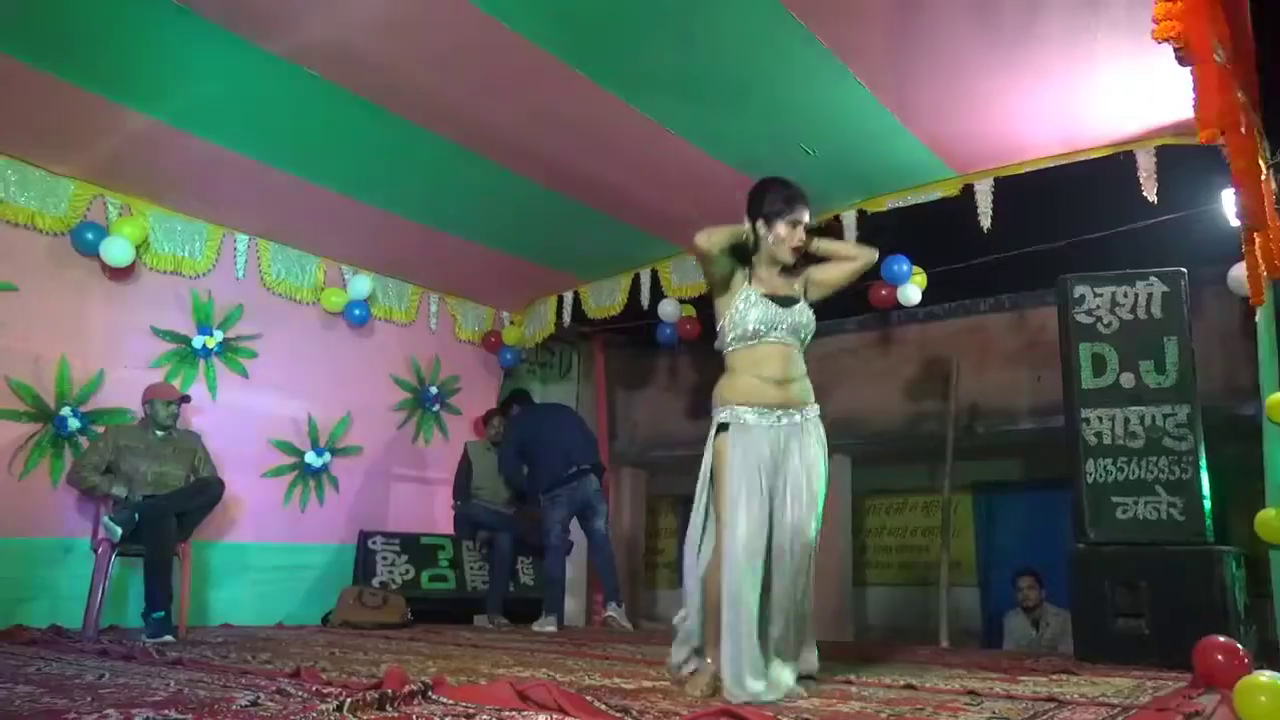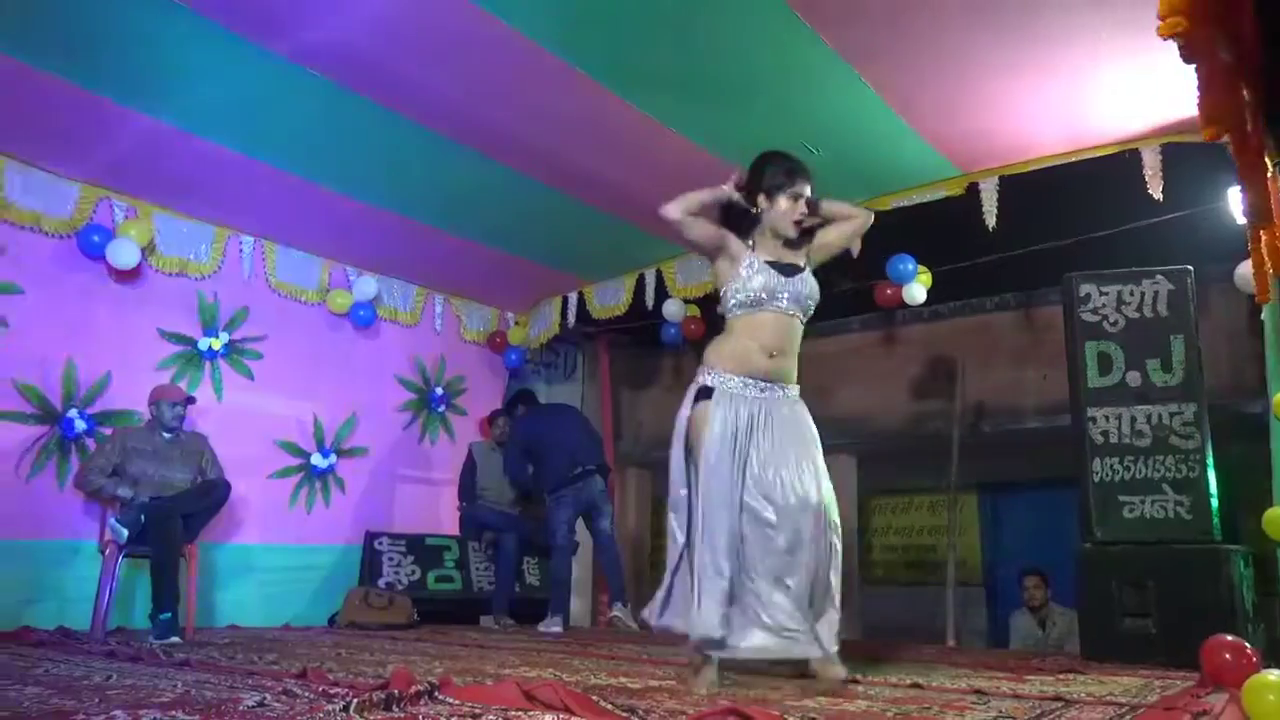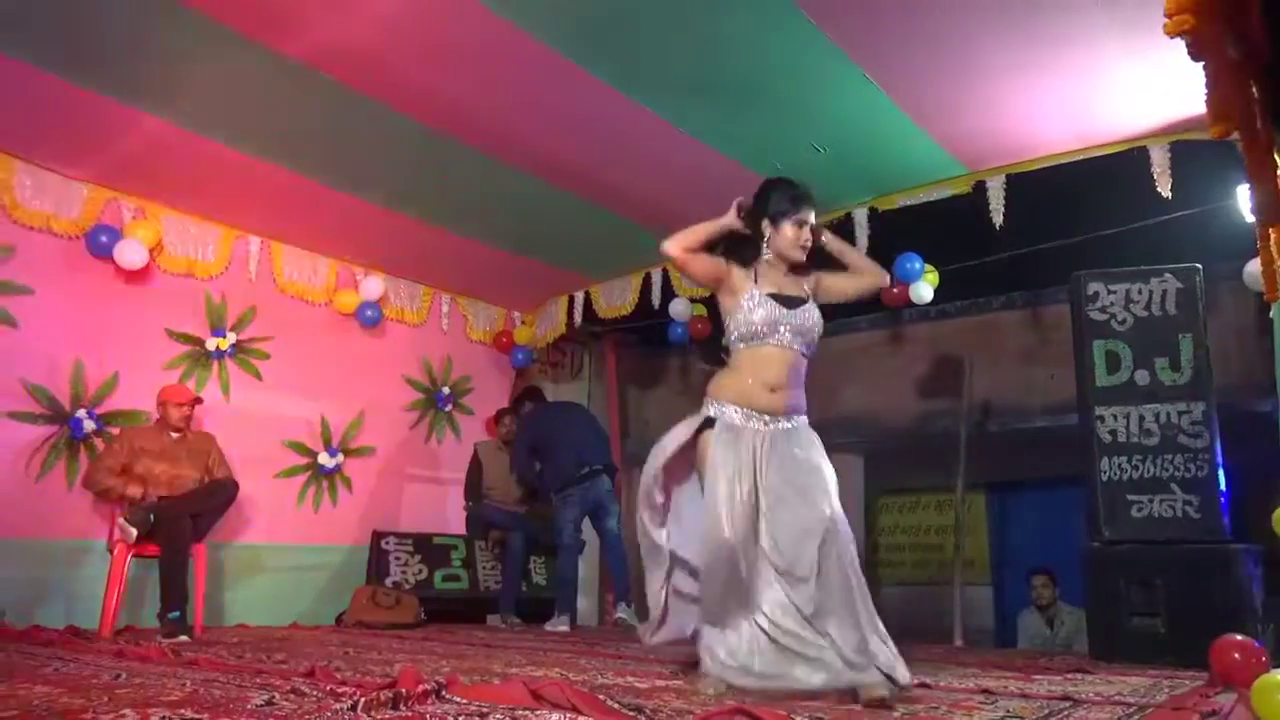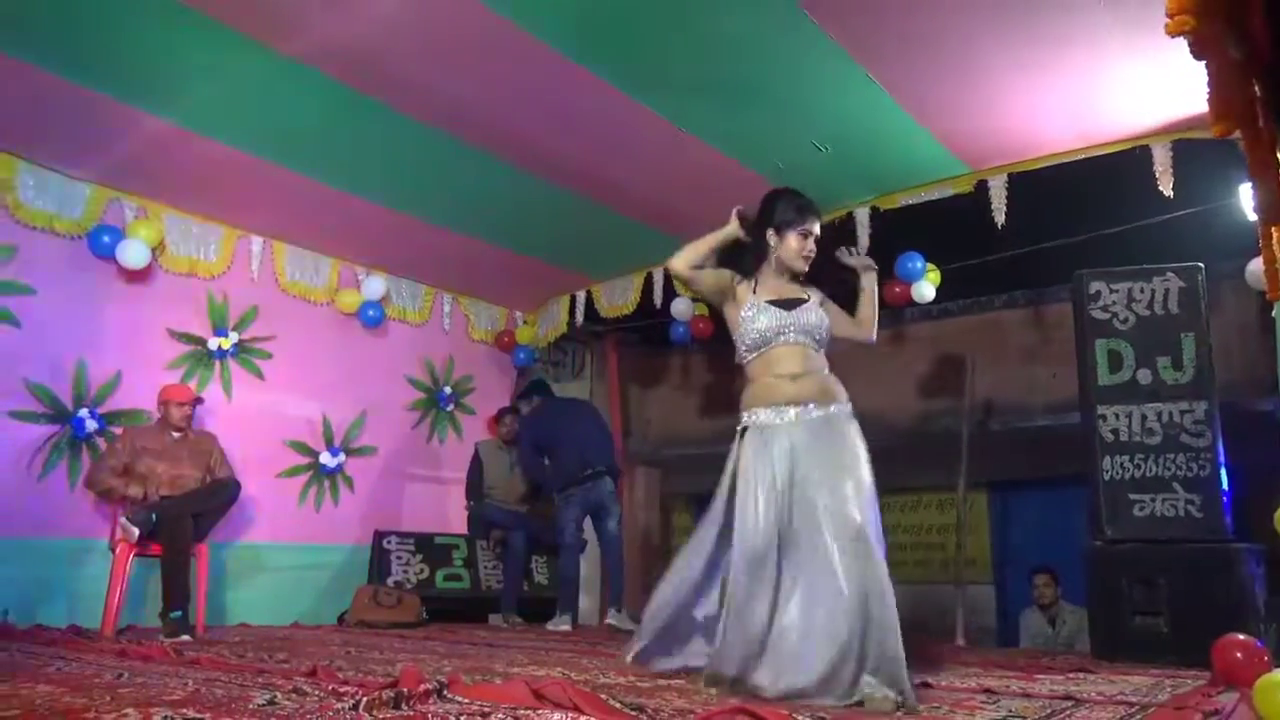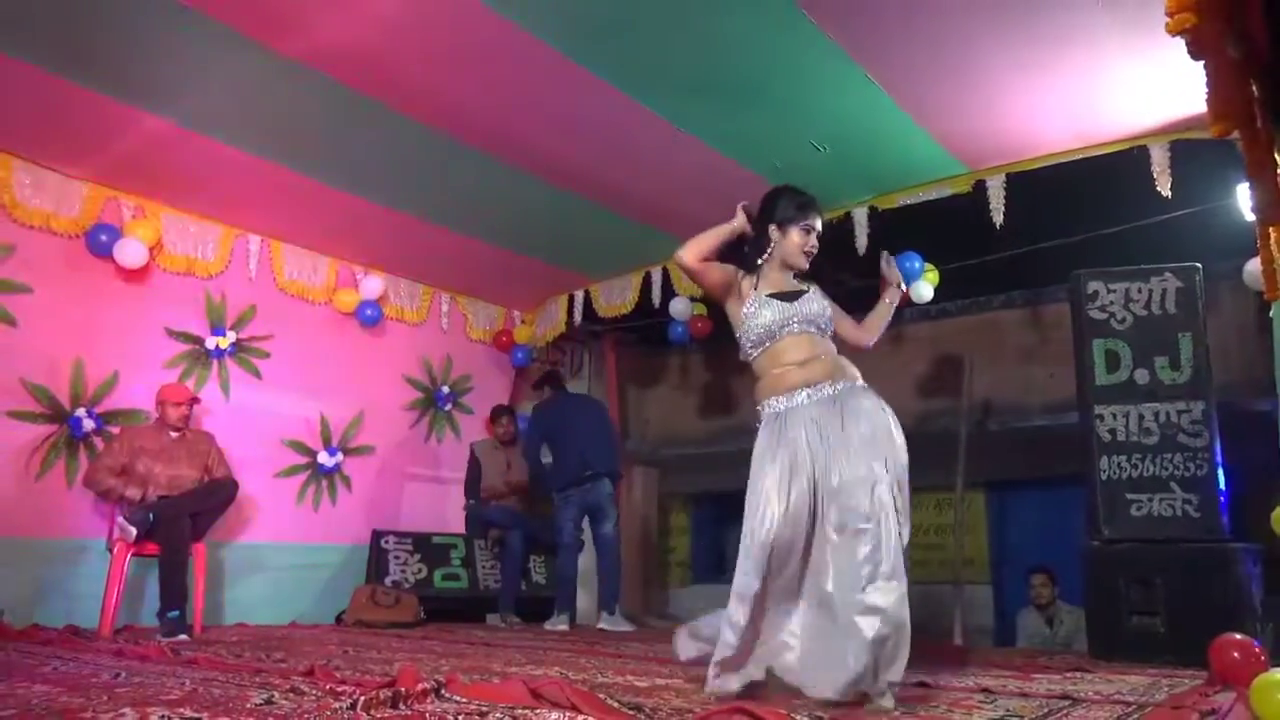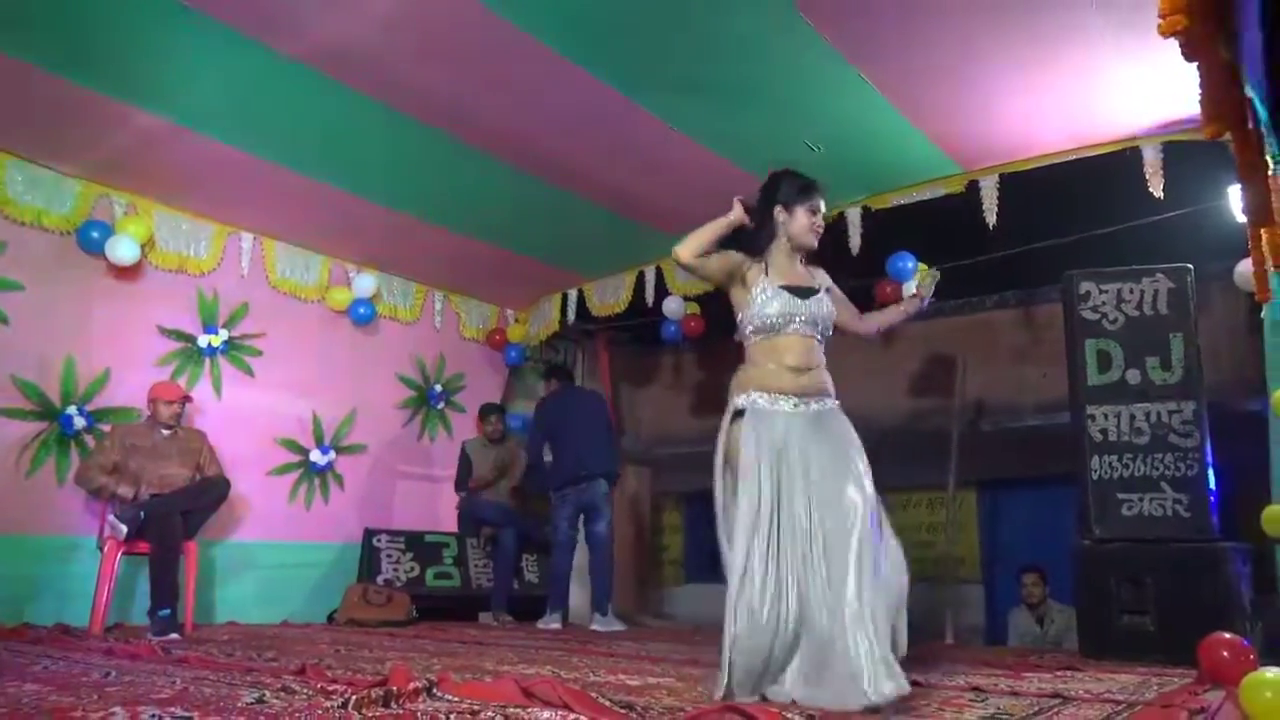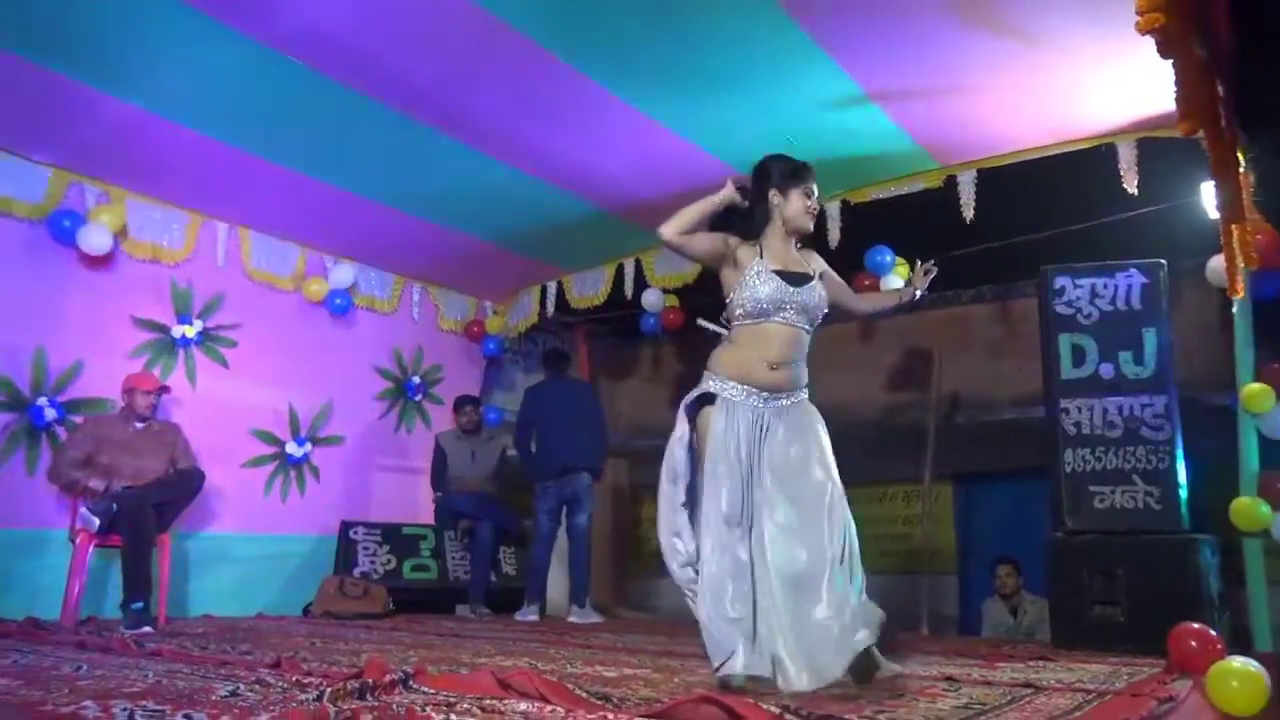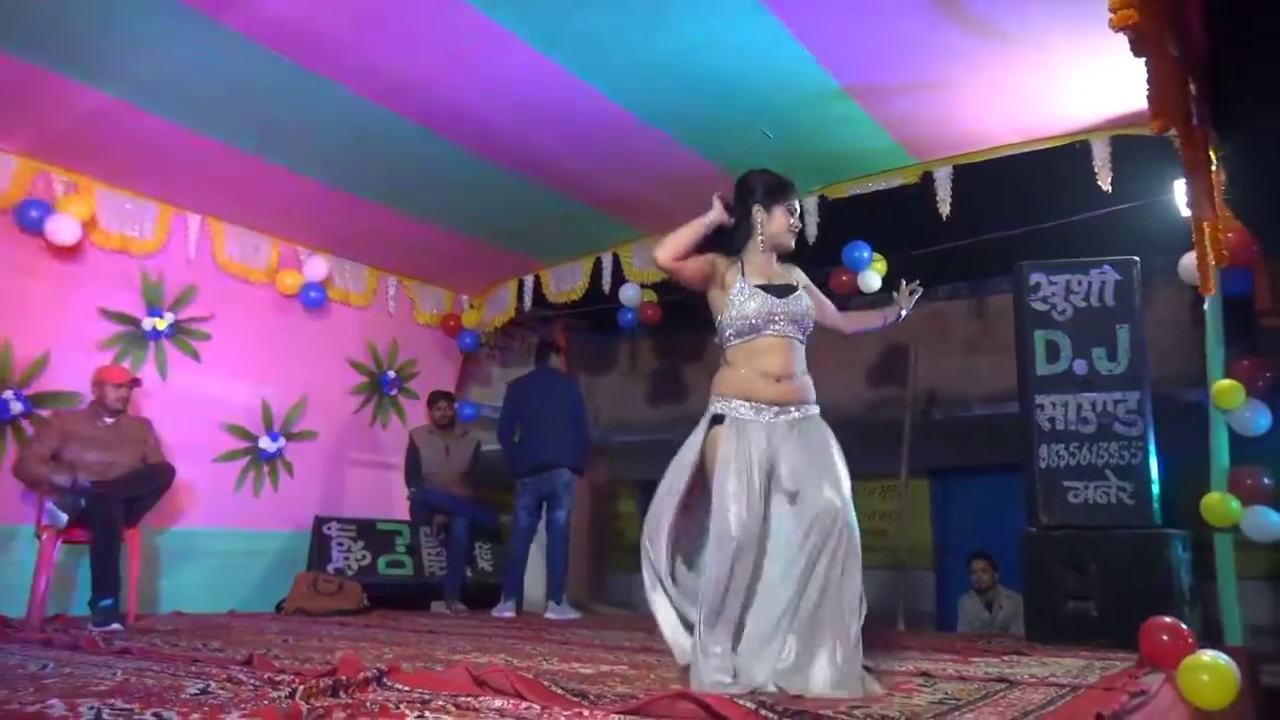
dt=0.2s
person 1, frame 1
left shoulder: (804, 284)
right shoulder: (730, 280)
left elbow: (867, 256)
right elbow: (704, 242)
left wrist: (810, 247)
right wrist: (743, 234)
left hip: (799, 427)
right hip: (741, 424)
left knee: (793, 545)
right knee: (737, 546)
left ankle: (778, 665)
right ankle: (709, 657)
person 1, frame 2
left shoulder: (805, 254)
right shoulder: (729, 247)
left elbow: (861, 218)
right elbow: (671, 212)
left wrist: (813, 210)
right wrist: (726, 194)
left hip: (781, 402)
right hip: (724, 393)
left knee: (810, 510)
right knee: (718, 512)
left ankle: (808, 639)
right ankle: (709, 642)
person 1, frame 3
left shoulder: (811, 284)
right shoulder: (734, 276)
left elbow: (877, 278)
right elbow: (673, 249)
left wrist: (828, 242)
right wrist: (729, 223)
left hip: (790, 432)
right hip: (732, 424)
left knee: (823, 531)
right knee: (728, 538)
left ankle: (859, 667)
right ankle: (721, 654)
person 1, frame 4
left shoulder: (813, 296)
right shoulder: (736, 288)
left elbow: (865, 332)
right elbow: (679, 266)
left wrist: (865, 273)
right wrist: (731, 232)
left hip: (829, 424)
right hip: (766, 431)
left knee: (851, 541)
right knee: (754, 545)
left ankle: (867, 675)
right ankle: (733, 659)
person 1, frame 5
left shoulder: (812, 291)
right shoulder: (738, 285)
left elbow: (865, 336)
right elbow: (687, 258)
left wrist: (894, 288)
right wrist: (737, 227)
left hip: (849, 408)
right hip: (787, 421)
left knee: (866, 529)
right knee: (774, 533)
left ankle: (868, 671)
right ankle: (741, 656)
person 1, frame 6
left shoulder: (818, 278)
right shoulder: (743, 269)
left elbow: (863, 324)
right elbow: (685, 255)
left wrist: (914, 302)
right wrist: (735, 219)
left hip: (819, 417)
right hip: (761, 416)
left knee: (849, 532)
right knee: (764, 540)
left ankle: (862, 670)
right ankle: (750, 673)
person 1, frame 7
left shoulder: (812, 263)
right shoulder: (735, 251)
left elbow: (857, 303)
right elbow: (670, 234)
left wrist: (908, 292)
right wrist: (723, 198)
left hip: (790, 409)
right hip: (730, 402)
left knee: (817, 512)
right knee: (730, 521)
left ankle: (843, 641)
right ankle: (741, 654)
person 1, frame 8
left shoulder: (795, 277)
right shoulder: (721, 270)
left elbow: (843, 322)
right elbow: (664, 258)
left wrist: (895, 311)
right wrist: (714, 217)
left hip: (799, 421)
right hip: (738, 420)
left knee: (830, 525)
right knee: (734, 536)
left ankle: (832, 662)
right ankle: (720, 663)
person 2, frame 1
left shoulder: (191, 441)
right shoulder: (118, 436)
left elbow: (210, 486)
right elbow: (78, 474)
right wrist: (123, 491)
left hip: (175, 518)
right hip: (136, 522)
left knee: (215, 486)
right knee: (161, 521)
left ankle: (129, 517)
right ankle: (157, 619)
person 2, frame 2
left shoulder: (198, 443)
right shoulder: (125, 438)
left elbow: (218, 488)
right elbow: (86, 477)
right wrist: (128, 493)
left hip: (180, 520)
right hip: (142, 524)
left knee: (221, 487)
right knee: (168, 523)
left ankle: (134, 519)
right ankle: (164, 620)
person 2, frame 3
left shoulder: (206, 442)
right shoulder: (132, 437)
left elbow: (226, 485)
right elbow: (94, 478)
right wrist: (138, 492)
left hip: (189, 520)
right hip: (150, 522)
left knee: (228, 488)
right knee: (177, 524)
left ankle: (143, 519)
right ankle: (173, 619)
person 2, frame 4
left shoulder: (207, 442)
right shoulder: (134, 437)
left elbow: (227, 486)
right elbow: (96, 477)
right wrist: (139, 492)
left hip: (190, 519)
right hip: (153, 522)
left knee: (230, 487)
right knee: (178, 523)
left ankle: (146, 518)
right ankle: (175, 619)
person 2, frame 5
left shoulder: (205, 441)
right shoulder: (132, 437)
left elbow: (225, 485)
right elbow: (95, 477)
right wrist: (138, 493)
left hip: (188, 519)
right hip: (148, 520)
left knee: (229, 486)
right knee: (176, 524)
left ankle: (143, 518)
right ankle: (172, 618)
person 2, frame 6
left shoulder: (197, 439)
right shoulder: (124, 435)
left elbow: (217, 482)
right elbow: (86, 474)
right wrist: (130, 492)
left hip: (179, 517)
right hip: (139, 517)
left knee: (221, 485)
right knee: (168, 521)
left ankle: (134, 517)
right ankle: (163, 617)
person 2, frame 7
left shoulder: (171, 432)
right shoulder: (96, 427)
left elbow: (190, 477)
right elbow: (60, 469)
right wrist: (103, 485)
left hip: (151, 510)
right hip: (111, 510)
left knee: (195, 476)
right knee: (140, 514)
left ankle: (107, 509)
right ankle: (136, 610)
person 2, frame 8
left shoulder: (141, 427)
right shoulder: (64, 421)
left elbow: (159, 473)
right elbow: (25, 465)
right wrist: (70, 480)
left hip: (120, 505)
right hip: (82, 508)
left knee: (166, 471)
right knee: (107, 508)
left ankle: (76, 503)
right ankle: (105, 607)
person 3, frame 1
left shoulder: (517, 423)
right shoulder: (563, 410)
left elbow: (508, 467)
right elbow: (592, 439)
left wrist: (531, 488)
left hip: (555, 488)
right hip: (587, 479)
left knee: (555, 550)
right knee: (600, 542)
left ankle: (551, 616)
right ankle: (614, 604)
person 3, frame 2
left shoulder: (522, 424)
right shoulder: (568, 410)
left elbow: (514, 468)
right elbow: (597, 440)
left wrist: (537, 486)
left hip: (560, 488)
right hip: (592, 479)
left knee: (561, 550)
right knee: (606, 542)
left ankle: (557, 616)
right ankle: (619, 604)
person 3, frame 3
left shoulder: (529, 421)
right shoulder: (575, 409)
left elbow: (521, 466)
right elbow: (604, 439)
left wrist: (544, 486)
left hip: (567, 488)
right hip: (599, 479)
left knee: (567, 549)
right knee: (613, 541)
left ankle: (563, 615)
right ankle: (623, 605)
person 3, frame 4
left shoulder: (534, 418)
right shoulder: (584, 406)
left elbow: (528, 461)
right elbow: (608, 439)
left wrist: (548, 484)
left hip: (570, 487)
right hip: (602, 480)
left knee: (568, 549)
right knee: (611, 543)
left ankle: (565, 614)
right ankle: (616, 610)
person 3, frame 5
left shoulder: (543, 410)
right shoulder: (593, 404)
left elbow: (531, 452)
right elbow: (613, 442)
left wrist: (548, 481)
left hip: (569, 487)
right hip: (601, 482)
left knee: (567, 549)
right knee: (608, 546)
left ankle: (562, 614)
right ankle: (609, 613)
person 3, frame 6
left shoulder: (547, 405)
right shoulder: (596, 400)
left elbow: (534, 448)
right elbow: (613, 440)
left wrist: (548, 476)
right wrist: (609, 475)
left hip: (565, 484)
right hip: (598, 481)
left knee: (562, 547)
right knee: (600, 546)
left ankle: (555, 612)
right ankle: (601, 613)
person 3, frame 7
left shoulder: (534, 394)
right shoulder: (586, 390)
left elbow: (521, 438)
right elbow: (601, 433)
left wrist: (533, 469)
right wrist: (595, 467)
left hip: (549, 476)
right hip: (581, 473)
left knee: (542, 539)
right knee: (580, 538)
left ankle: (533, 605)
right ankle: (579, 606)
person 3, frame 8
left shoulder: (518, 387)
right shoulder: (569, 384)
left elbow: (504, 432)
right elbow: (583, 428)
left wrist: (518, 463)
right wrist: (579, 464)
left hip: (529, 471)
right hip: (562, 469)
left knee: (521, 535)
right knee: (558, 534)
left ankle: (509, 600)
right ankle: (556, 602)
person 4, frame 1
right shoulder: (472, 449)
right elbow: (460, 493)
left wrist: (489, 528)
left hip: (502, 522)
right hip: (473, 521)
left knee: (505, 539)
right knee: (466, 512)
left ankle: (494, 611)
person 4, frame 2
right shoulder: (477, 451)
right elbow: (465, 492)
left wrist: (496, 528)
left hip: (509, 523)
right hip: (480, 523)
left knee: (510, 540)
right knee: (473, 514)
left ankle: (501, 611)
person 4, frame 3
right shoulder: (482, 450)
right elbow: (471, 492)
left wrist: (504, 528)
right wrist: (492, 524)
left hip: (516, 521)
right hip: (486, 522)
left knee: (517, 538)
right knee: (479, 513)
left ankle: (507, 610)
person 4, frame 4
right shoulder: (483, 449)
right elbow: (472, 493)
left wrist: (505, 526)
left hip: (518, 520)
right hip: (487, 520)
left knee: (519, 538)
right knee: (480, 511)
left ankle: (509, 610)
right ankle: (550, 533)
person 4, frame 5
right shoulder: (479, 450)
right elbow: (471, 493)
left wrist: (511, 507)
right wrist: (500, 490)
left hip: (515, 519)
right hip: (484, 520)
left knee: (516, 537)
right knee: (479, 511)
left ankle: (507, 610)
right ankle: (547, 533)
person 4, frame 6
left shoulder: (520, 452)
right shoulder: (470, 448)
right elbow: (461, 487)
right wrist: (492, 475)
left hip: (506, 518)
right hip: (475, 518)
left knee: (508, 535)
right knee: (475, 506)
left ankle: (499, 608)
right ankle: (538, 531)
person 4, frame 7
left shoulder: (497, 444)
right shoulder: (444, 440)
left elbow: (500, 485)
right elbow: (438, 485)
right wrist: (471, 489)
left hip: (484, 510)
right hip: (451, 511)
left knee: (486, 528)
right knee: (453, 501)
left ankle: (477, 600)
right ankle: (517, 525)
person 4, frame 8
left shoulder: (471, 441)
right shoulder: (417, 437)
left elbow: (473, 483)
right elbow: (412, 481)
left wrist: (447, 511)
right wrist: (449, 491)
left hip: (457, 507)
right hip: (426, 508)
left knee: (461, 524)
right knee: (428, 495)
left ankle: (452, 597)
right ankle: (495, 521)
